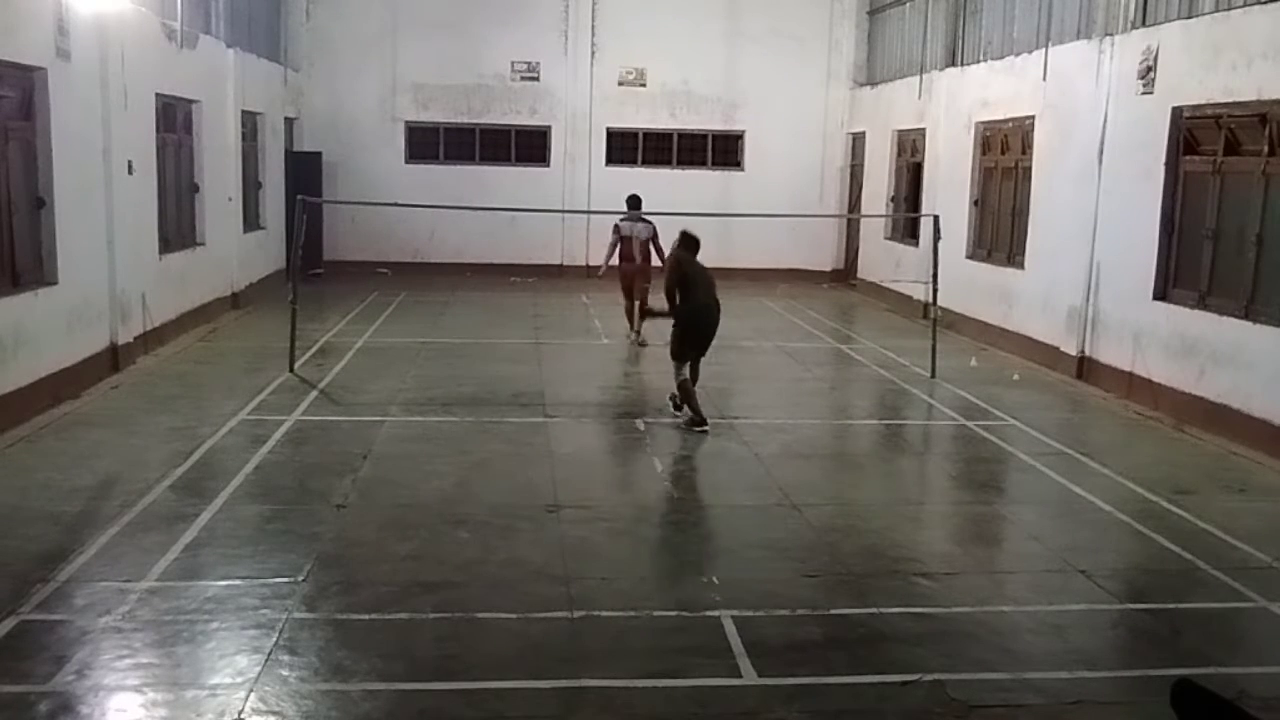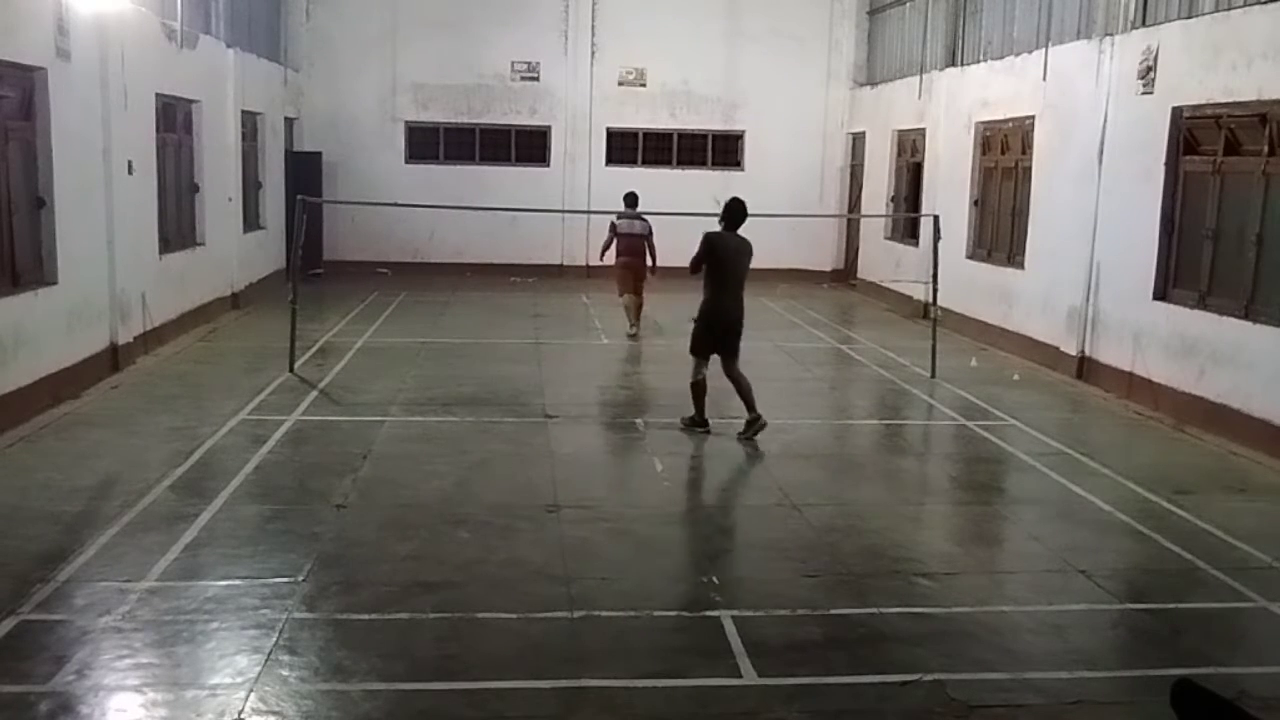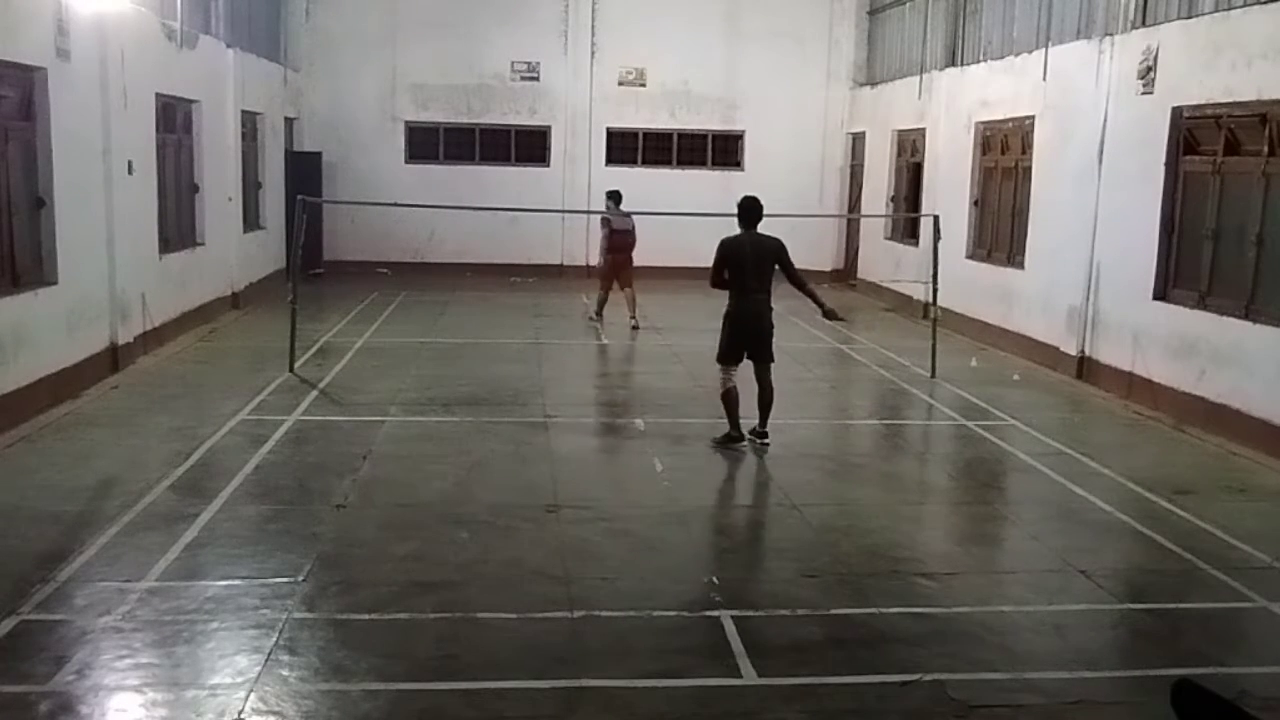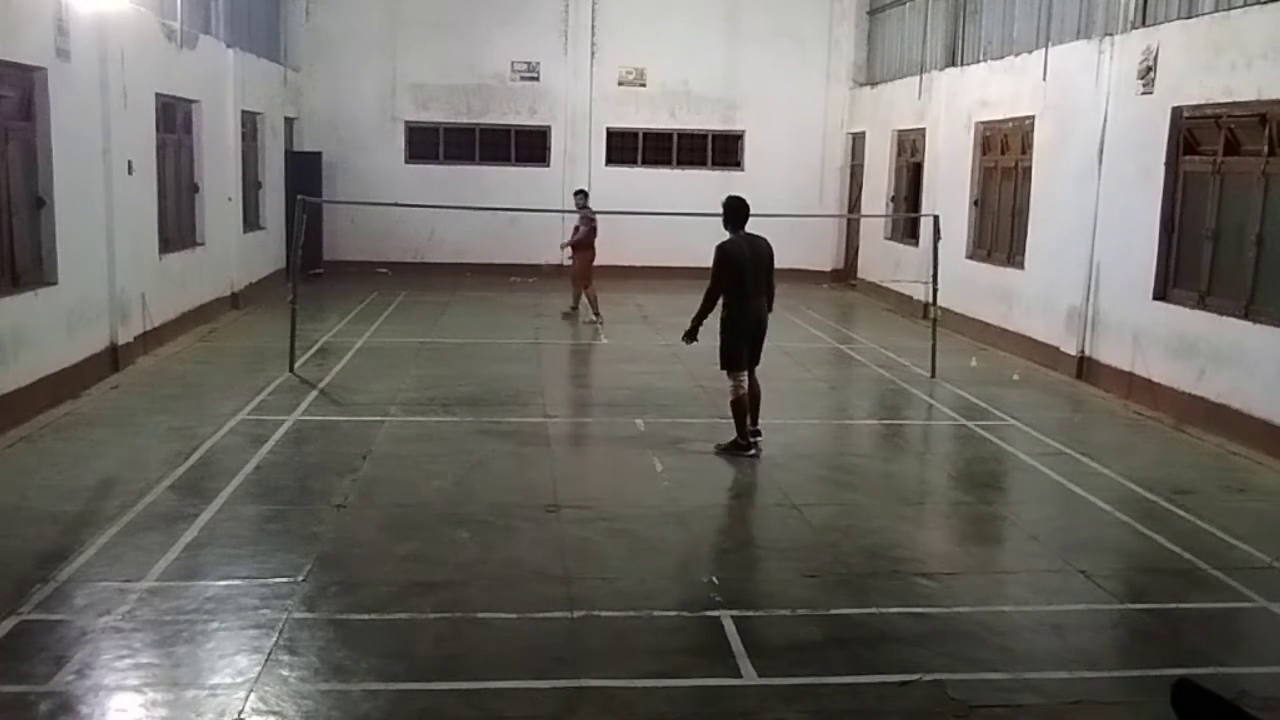
dt=0.5s
person 1, frame 1
left shoulder: (677, 258)
right shoulder: (701, 268)
left elbow: (670, 288)
left wrist: (672, 309)
right wrist: (661, 313)
left hip: (692, 314)
right hip: (712, 315)
left knee: (680, 368)
right knee: (694, 362)
left ankle: (699, 419)
right ankle: (680, 401)
person 1, frame 2
left shoulder: (712, 239)
right shoulder: (746, 246)
left elbow: (694, 268)
left hip: (713, 310)
right hip: (736, 311)
left knee: (699, 366)
right knee: (732, 367)
left ankle: (699, 419)
right ankle: (753, 415)
person 1, frame 3
left shoulder: (728, 245)
right shoulder: (775, 245)
left elbow: (716, 282)
right elbow: (796, 279)
right wrist: (822, 306)
left hip: (737, 314)
right hip: (763, 315)
left knee: (728, 374)
right knee: (764, 374)
left ankle: (736, 432)
right ankle: (761, 430)
person 1, frame 4
left shoulder: (726, 249)
right shoulder: (764, 245)
left elbow: (714, 291)
right elbow: (770, 286)
left wrist: (695, 324)
left hip: (737, 318)
right hip: (759, 316)
left knee: (738, 380)
right knee: (750, 375)
left ankle: (743, 441)
right ankle: (754, 428)
